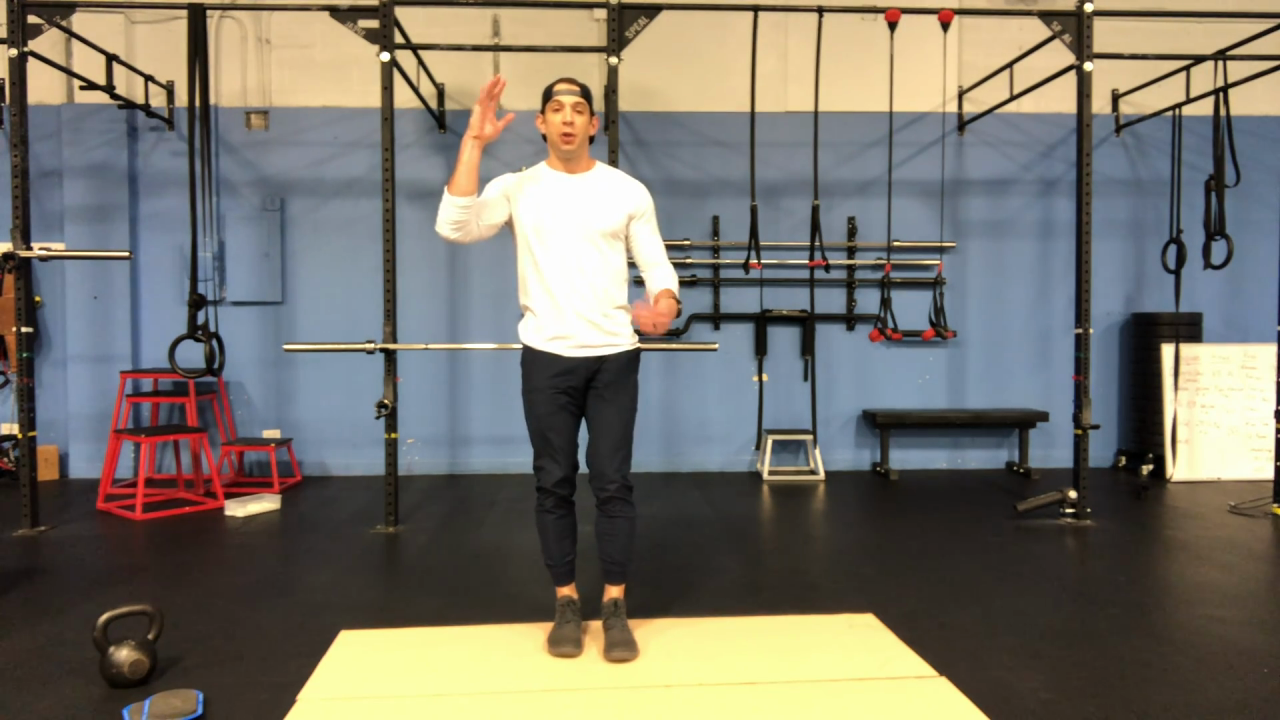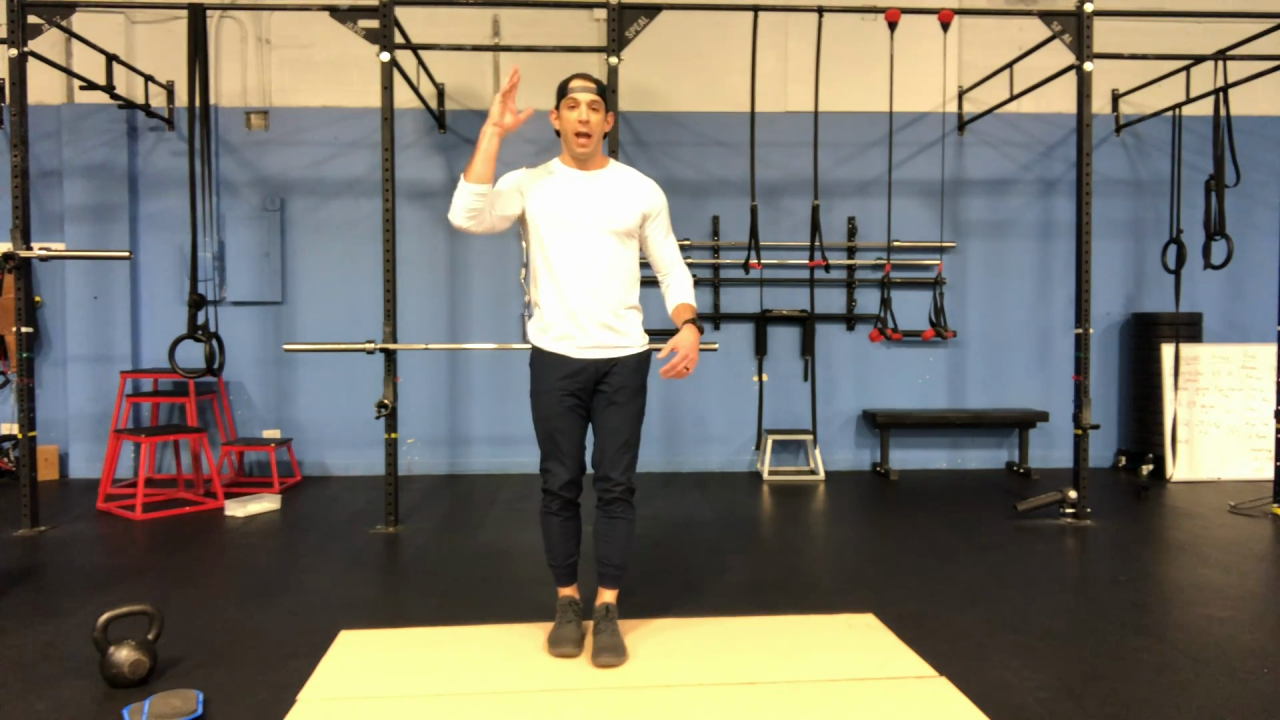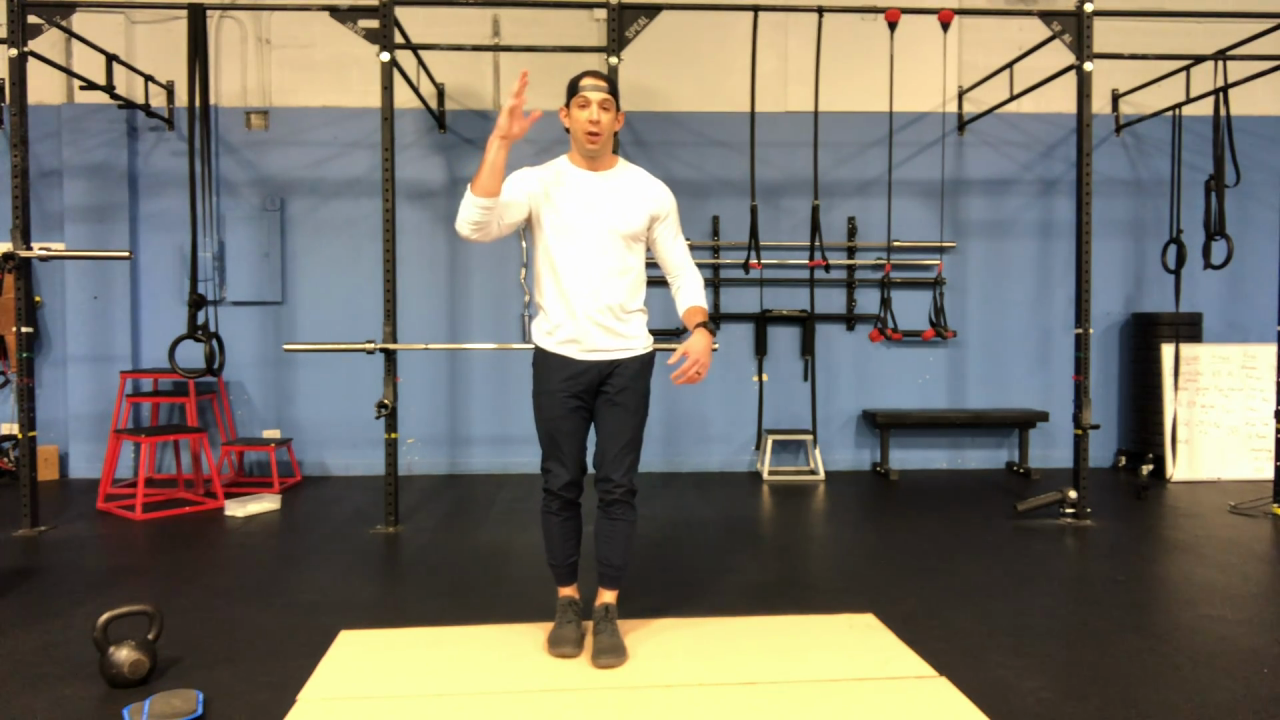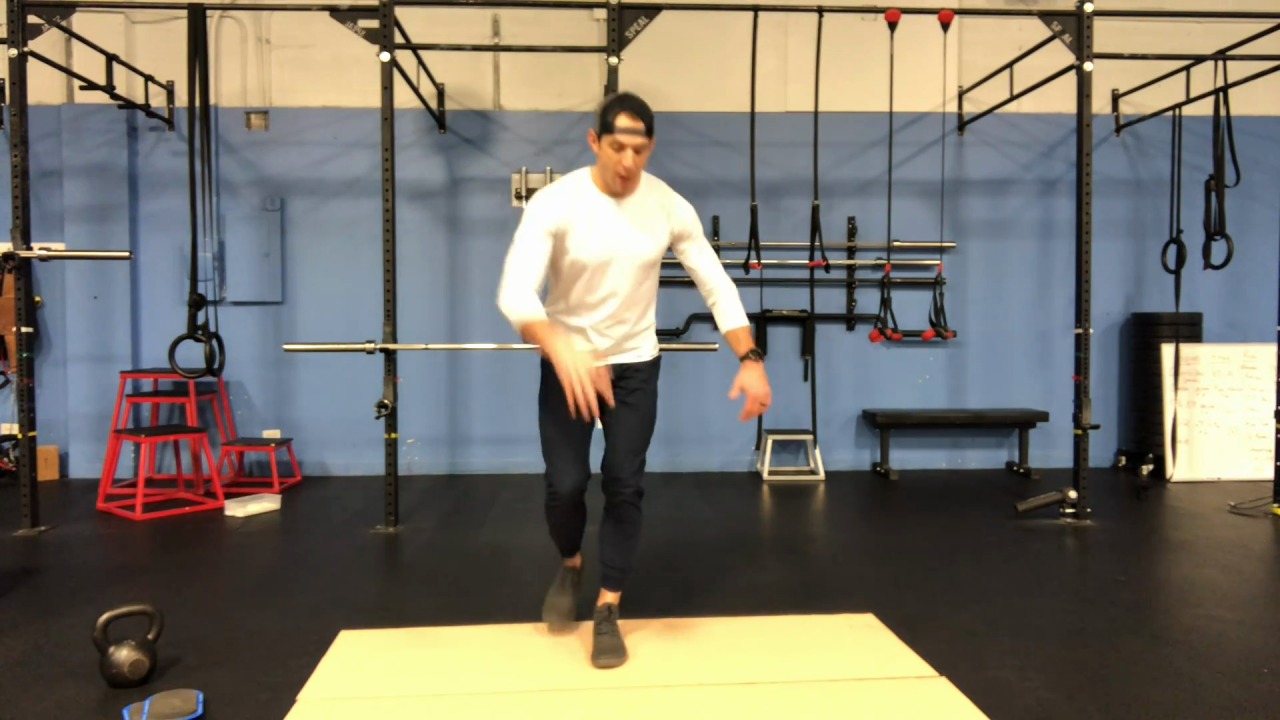
dt=0.5s
person 1, frame 1
left shoulder: (628, 190)
right shoulder: (516, 188)
left elbow: (657, 266)
right elbow: (454, 227)
left wrist: (666, 305)
right wrist: (473, 142)
left hip: (613, 356)
right hip: (547, 358)
left knee: (612, 482)
right knee: (554, 482)
left ankle: (614, 606)
right ankle: (566, 603)
person 1, frame 2
left shoulder: (641, 189)
right shoulder: (528, 184)
left elbow: (672, 270)
right elbow: (467, 216)
left wrist: (688, 327)
right wrist: (493, 132)
left hip: (623, 359)
right hip: (555, 359)
left knee: (615, 485)
right knee: (560, 485)
left ankle: (606, 611)
right ankle: (567, 605)
person 1, frame 3
left shoulder: (650, 191)
right shoulder: (534, 181)
left elbow: (682, 271)
right elbow: (473, 227)
left wrist: (701, 330)
right wrist: (500, 141)
left hip: (627, 361)
right hip: (559, 359)
left knee: (617, 487)
right knee: (561, 485)
left ankle: (606, 612)
right ankle: (566, 604)
person 1, frame 4
left shoulder: (670, 209)
right shoulder: (556, 201)
left elbow: (717, 287)
right elbow: (515, 290)
left wrist: (750, 359)
right wrist: (565, 354)
left hip: (635, 366)
right hip: (564, 361)
left knee: (625, 489)
right knee: (567, 481)
left ankle: (606, 611)
right ankle: (570, 565)
